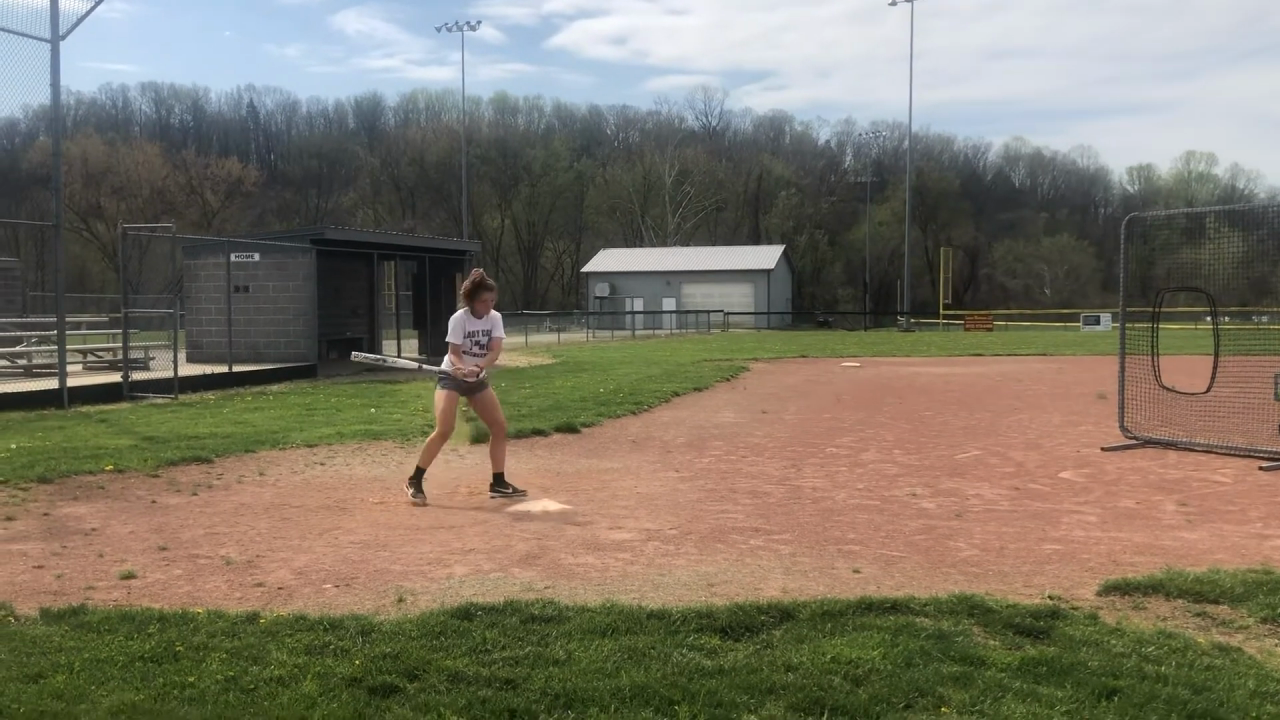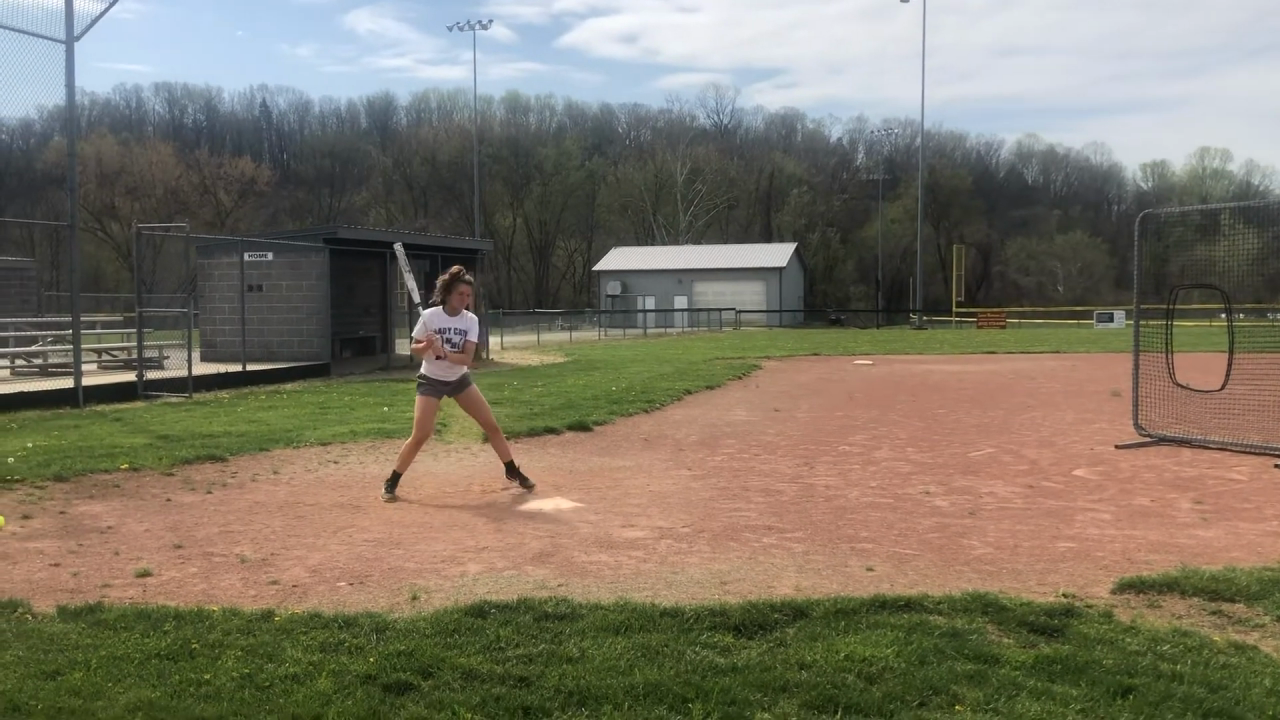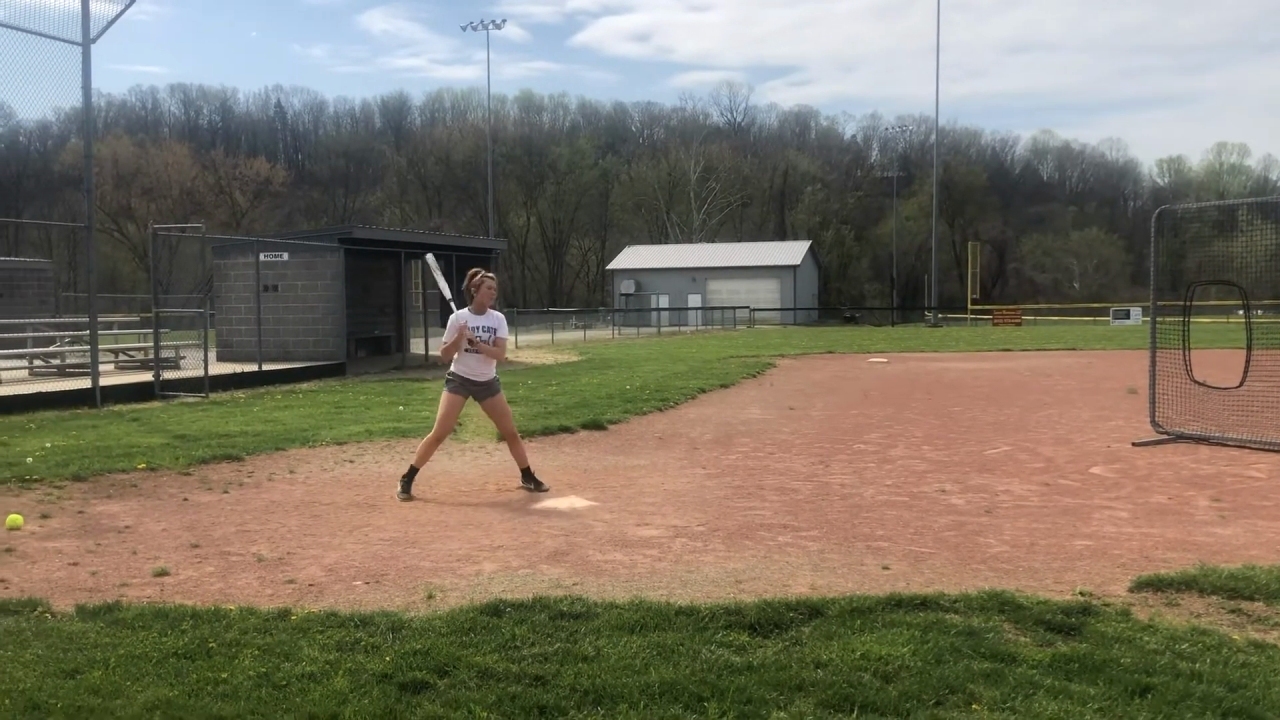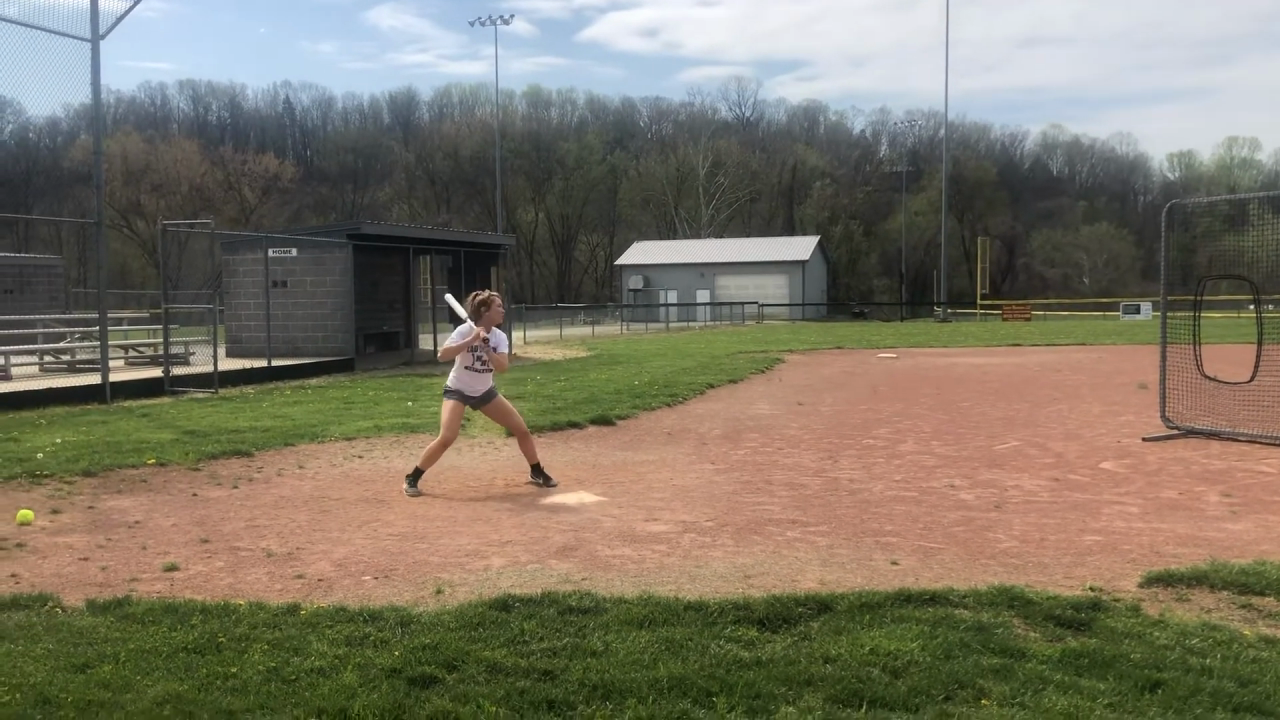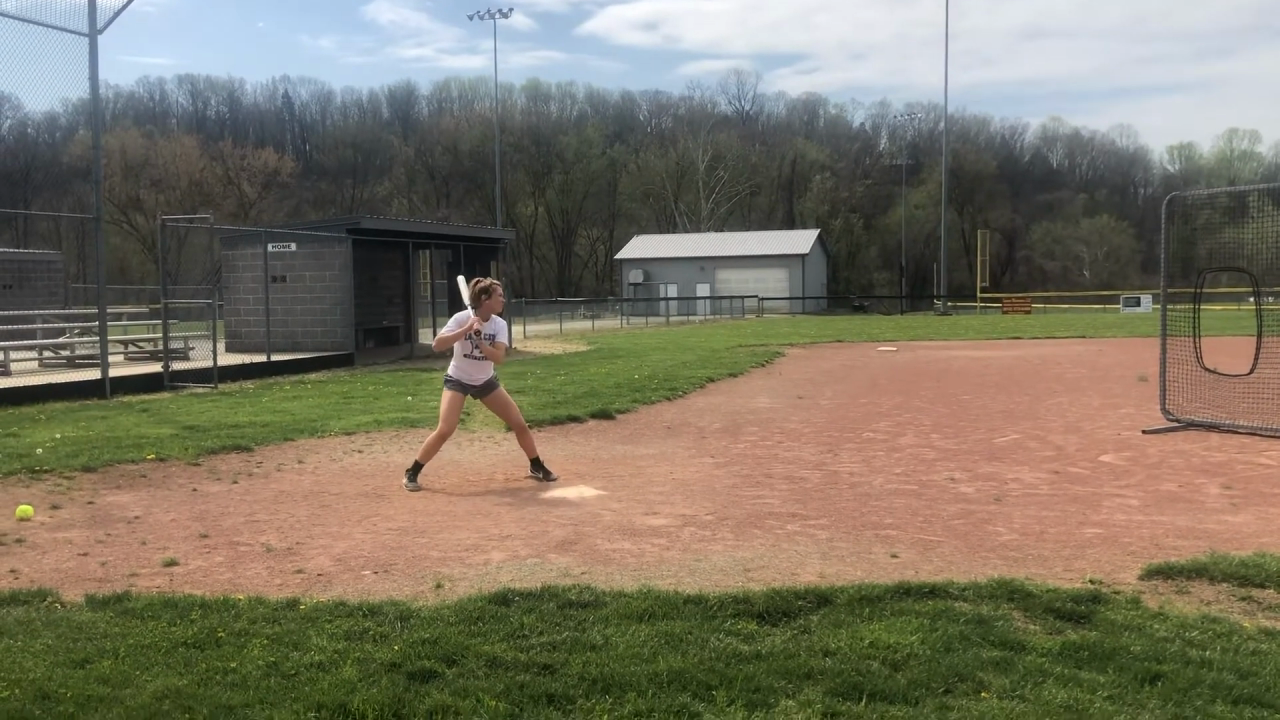
dt=0.4s
person 1, frame 1
left shoulder: (495, 318)
right shoulder: (459, 319)
left elbow: (496, 351)
right elbow: (453, 353)
left wrist: (476, 368)
right wrist: (460, 367)
left hip: (478, 380)
right hip: (451, 378)
left knee: (499, 429)
right knee: (444, 431)
left ankle: (498, 484)
right ankle: (415, 480)
person 1, frame 2
left shoulder: (471, 320)
right shoulder: (429, 316)
left elbow: (467, 358)
right elbow: (414, 350)
left wrist: (444, 354)
right wrist: (427, 346)
left hip: (460, 380)
right hip: (431, 381)
left knee: (492, 426)
right knee: (420, 436)
left ankle: (513, 471)
right ankle: (391, 482)
person 1, frame 3
left shoulder: (498, 319)
right shoulder: (459, 317)
left elbow: (501, 354)
right elbow: (445, 355)
left wrist: (476, 342)
right wrist: (458, 337)
left hip: (488, 382)
right hip: (459, 380)
left knee: (511, 432)
right knee: (439, 434)
left ankle: (528, 477)
right ankle: (406, 480)
person 1, frame 4
left shoulder: (500, 337)
right shoulder: (465, 330)
left elbow: (503, 367)
right elbow: (442, 355)
left wrist: (486, 348)
right wrist: (472, 340)
left hip: (485, 392)
right hip: (457, 391)
left knee: (522, 430)
right knee: (446, 438)
left ankle: (537, 472)
right ankle: (412, 478)
person 1, frame 5
left shoulder: (500, 324)
right shoulder: (462, 318)
left elbow: (499, 357)
right elbow: (437, 344)
left wrist: (479, 340)
right wrist: (466, 330)
left hip: (486, 381)
right hip: (458, 380)
left knee: (520, 424)
right knee: (444, 430)
left ankle: (537, 466)
right ankle: (412, 472)
